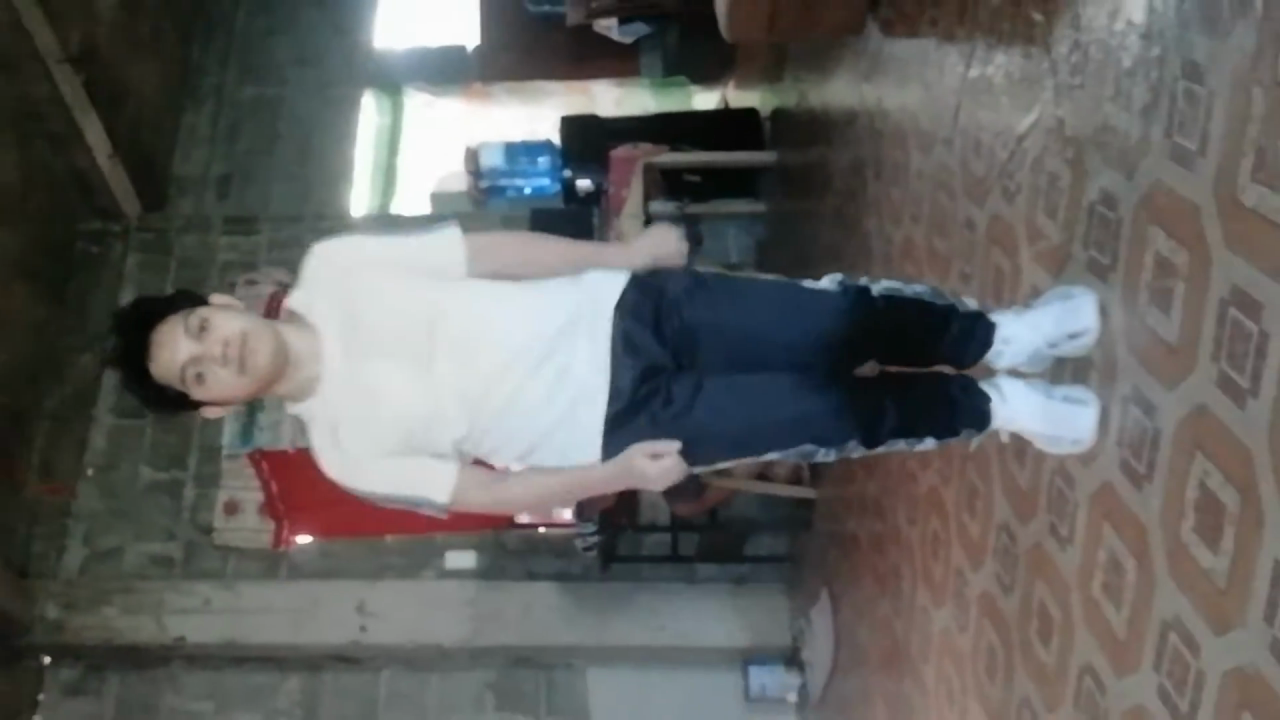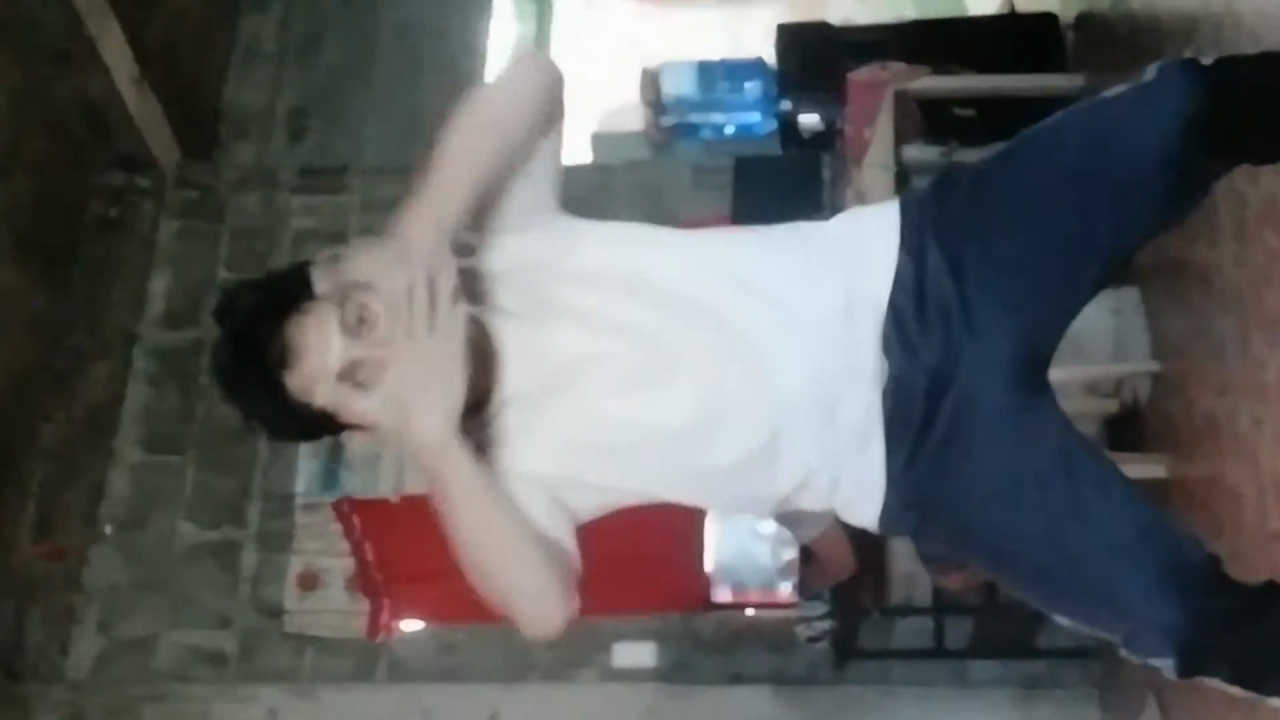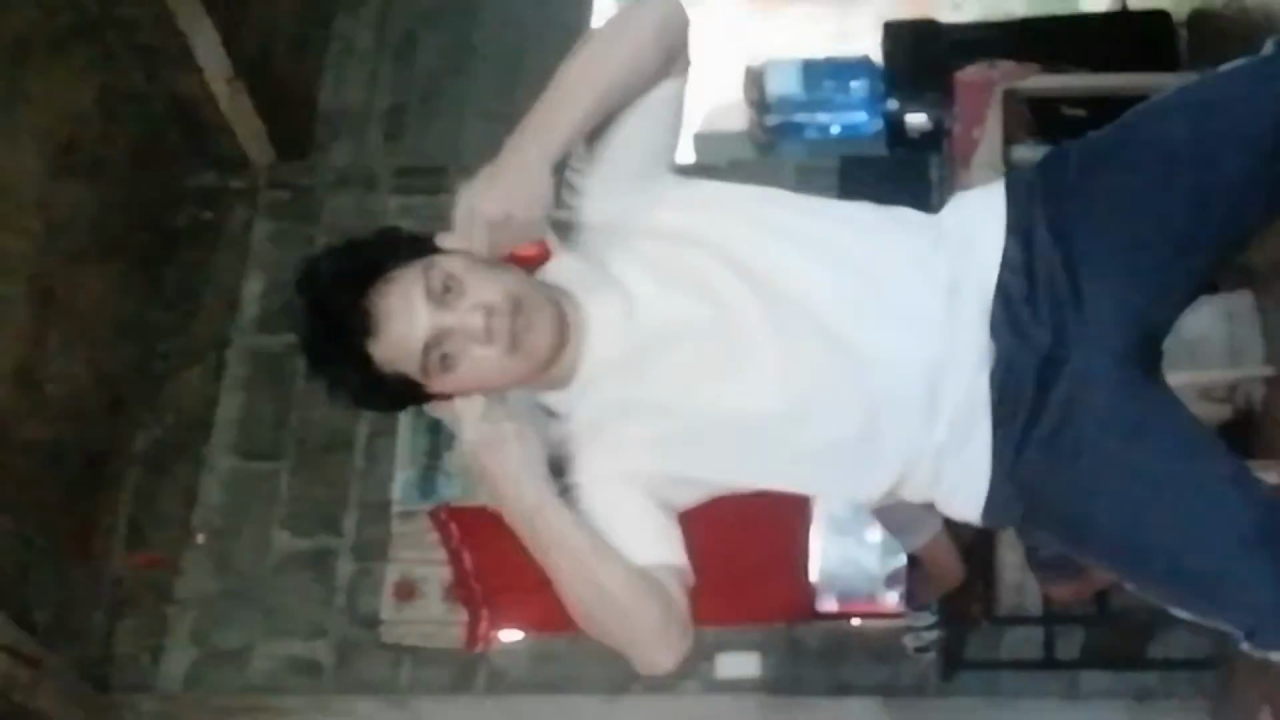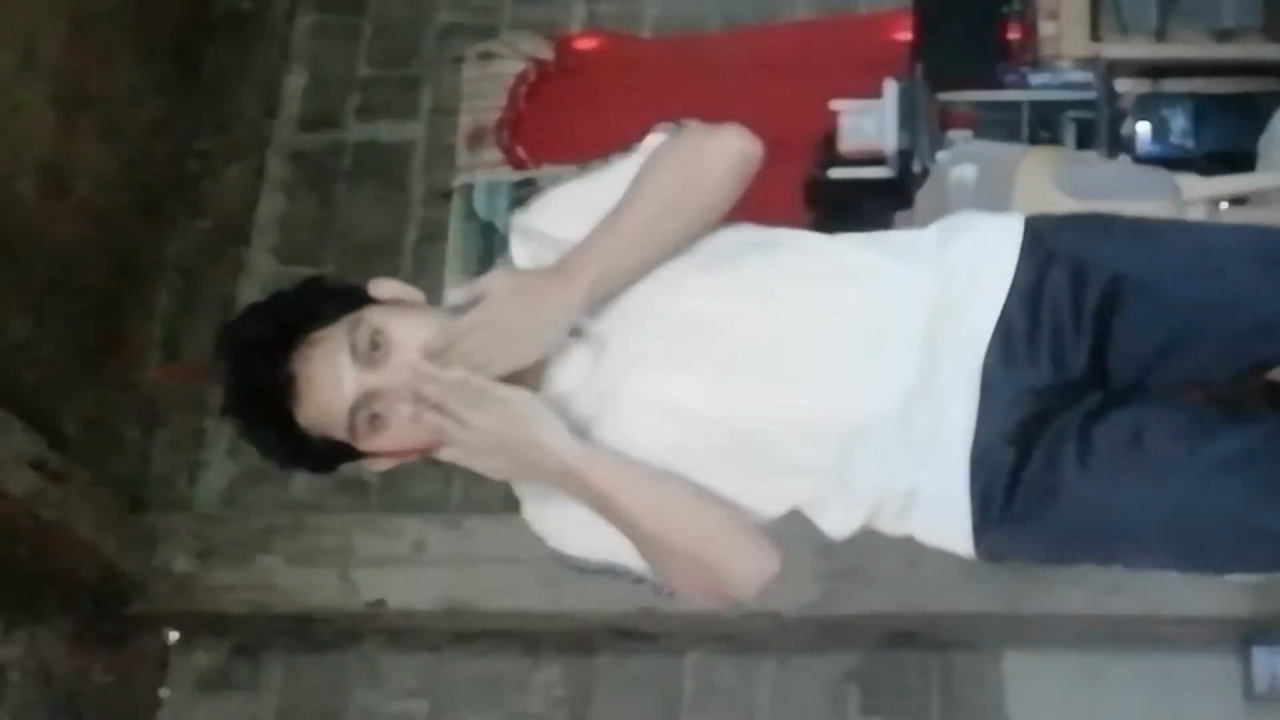
dt=0.7s
person 1, frame 1
left shoulder: (332, 269)
right shoulder: (341, 445)
left elbow: (486, 250)
right elbow: (474, 494)
left wrist: (616, 242)
right wrist: (601, 477)
left hip: (620, 309)
right hip: (612, 416)
left knee: (839, 316)
right knee: (832, 411)
left ankle: (1002, 335)
right ankle: (999, 405)
person 1, frame 2
left shoulder: (510, 258)
right shoulder: (522, 462)
left elbow: (530, 87)
right elbow: (541, 606)
left wrist: (418, 229)
right wrist: (429, 436)
left hip: (914, 262)
right hip: (904, 445)
person 1, frame 3
left shoulder: (606, 217)
right shoulder: (609, 448)
right elbow: (659, 638)
left wrist: (522, 157)
right wrist: (521, 495)
right hip: (1006, 435)
person 1, frame 4
left shoulder: (545, 241)
right shoulder: (564, 492)
left elbow: (724, 149)
right elbow: (742, 563)
left wrist: (560, 294)
right wrist: (560, 457)
